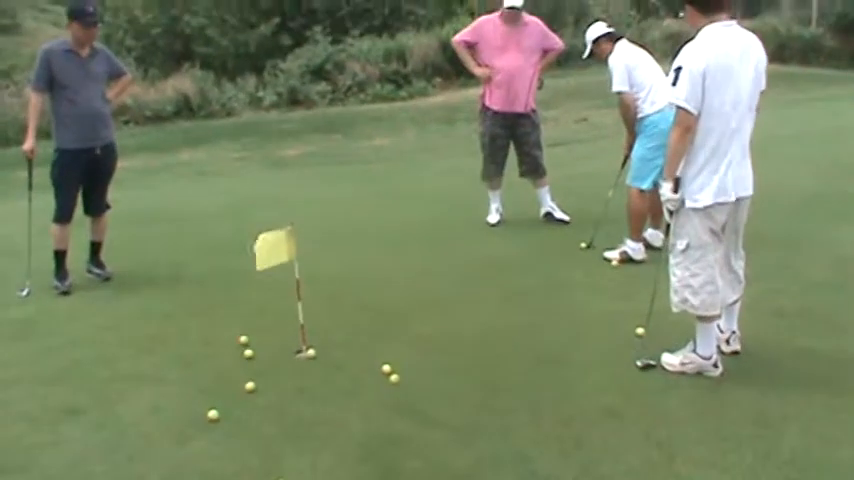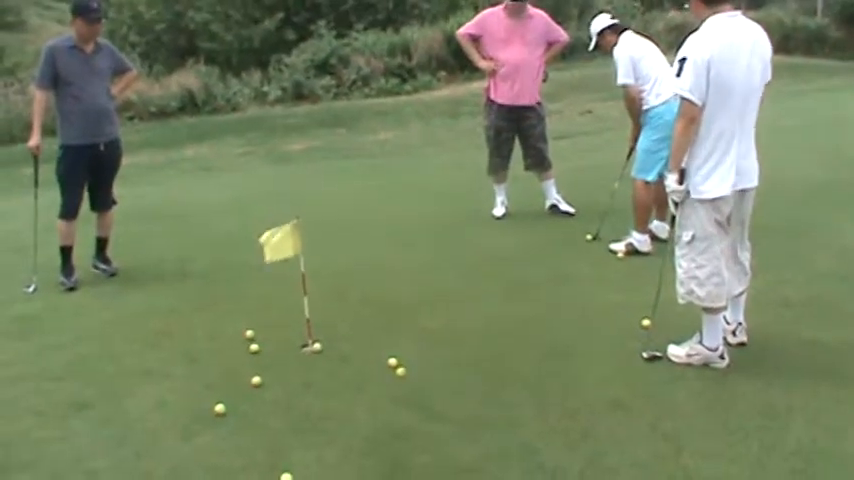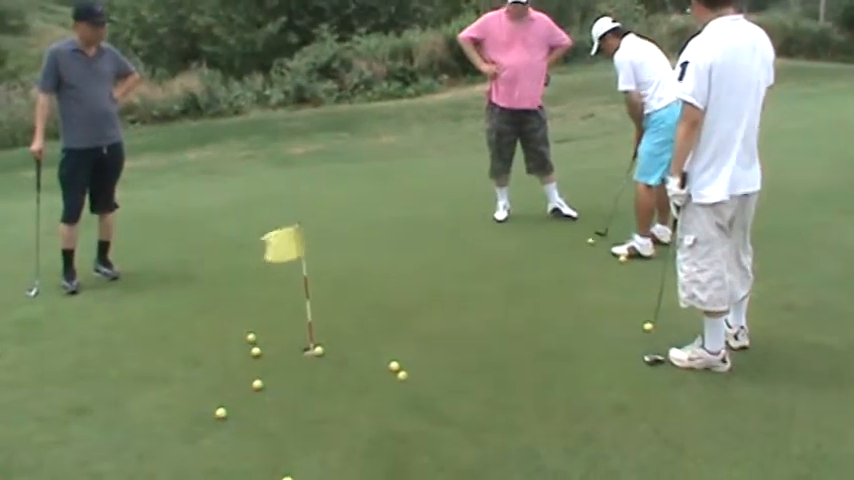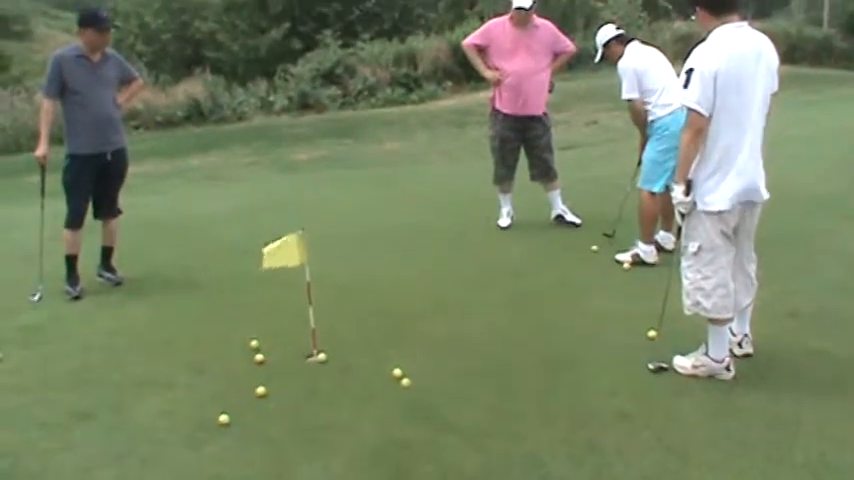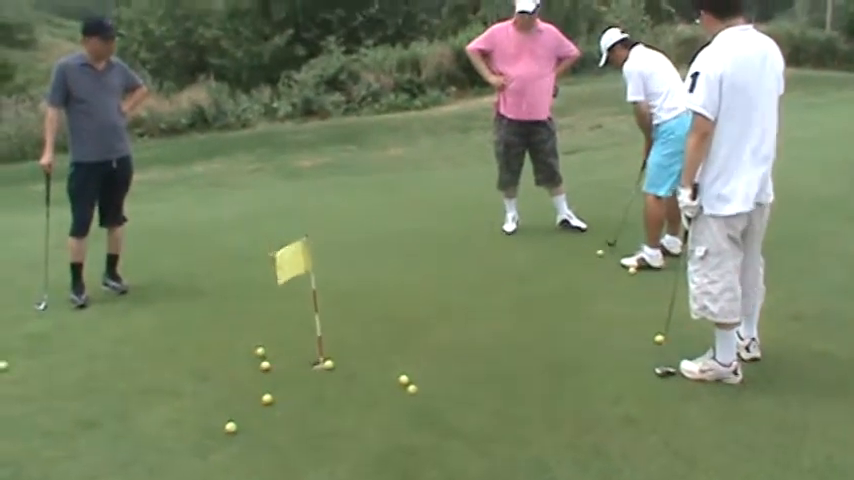
dt=0.2s
person 1, frame 1
left shoulder: (696, 53)
right shoulder: (754, 46)
left elbow: (685, 126)
right elbow: (751, 108)
left wrist: (669, 180)
left hip: (703, 183)
right hip: (739, 176)
left knee: (699, 269)
right knee: (731, 258)
left ankle: (705, 353)
right ankle: (728, 331)
person 1, frame 2
left shoulder: (700, 44)
right shoulder: (759, 36)
left elbow: (689, 117)
right elbow: (756, 97)
left wrist: (674, 171)
left hip: (708, 173)
right hip: (745, 167)
left knee: (705, 259)
right knee: (736, 249)
left ankle: (711, 345)
right ankle: (734, 323)
person 1, frame 3
left shoulder: (702, 48)
right shoulder: (761, 40)
left elbow: (691, 120)
right elbow: (758, 101)
left wrist: (675, 175)
left hip: (710, 176)
right hip: (747, 171)
left knee: (707, 262)
right knee: (738, 253)
left ankle: (714, 349)
right ankle: (736, 326)
person 1, frame 4
left shoulder: (707, 55)
right shoulder: (765, 47)
left elbow: (696, 127)
right elbow: (763, 108)
left wrist: (680, 182)
left hip: (715, 184)
right hip: (751, 178)
left knee: (711, 269)
right knee: (742, 260)
left ankle: (717, 356)
right ankle: (740, 334)
person 1, frame 5
left shoulder: (712, 59)
right shoulder: (770, 50)
left elbow: (701, 132)
right elbow: (770, 111)
left wrist: (686, 186)
left hip: (721, 188)
right hip: (759, 181)
left knee: (718, 273)
right knee: (750, 265)
left ankle: (725, 360)
right ankle: (748, 338)
person 2, frame 1
left shoulder: (102, 54)
right shoulder: (50, 54)
left elbow: (126, 77)
right elbow: (37, 95)
left wrist: (110, 97)
right wrist: (30, 137)
left hip: (103, 144)
right hip: (69, 148)
left knee: (99, 207)
right knee: (64, 212)
left ankle: (95, 259)
right ankle: (60, 270)
person 2, frame 2
left shoulder: (107, 50)
right shoulder: (55, 50)
left elbow: (130, 72)
right elbow: (42, 92)
left wrist: (115, 92)
right wrist: (36, 133)
left hip: (108, 140)
right hip: (74, 143)
left knee: (104, 203)
right knee: (69, 208)
left ankle: (101, 255)
right ankle: (66, 267)
person 2, frame 3
left shoulder: (109, 53)
right shoulder: (57, 54)
left elbow: (133, 75)
right elbow: (45, 96)
left wrist: (117, 96)
right wrist: (39, 136)
left hip: (110, 143)
right hip: (77, 147)
left knee: (106, 206)
right knee: (72, 211)
left ankle: (103, 259)
right ankle: (68, 270)
person 2, frame 4
left shoulder: (113, 59)
right shoulder: (61, 60)
left elbow: (136, 81)
right elbow: (49, 101)
left wrist: (121, 101)
right wrist: (43, 142)
left hip: (114, 149)
right hip: (81, 152)
left knee: (109, 211)
right knee: (75, 216)
left ankle: (106, 265)
right ankle: (72, 276)
person 2, frame 5
left shoulder: (117, 67)
right shoulder: (66, 68)
left elbow: (140, 89)
right elbow: (54, 109)
left wrist: (126, 109)
right wrist: (48, 150)
left hip: (119, 156)
right hip: (86, 160)
left knee: (115, 219)
right knee: (80, 224)
left ankle: (111, 273)
right ankle: (77, 284)
person 3, frame 1
left shoulder: (617, 57)
right shoulder: (632, 50)
left elbow: (627, 102)
left wrist: (630, 136)
right wrist: (635, 134)
left hip: (655, 121)
right hip: (669, 115)
left knee: (638, 186)
right knee: (655, 181)
left ankle: (634, 246)
right ankle: (654, 234)
person 3, frame 2
left shoulder: (622, 49)
right shoulder: (639, 42)
left elbow: (632, 94)
left wrist: (636, 128)
right wrist: (639, 126)
left hip: (660, 113)
right hip: (674, 107)
left knee: (643, 178)
right knee: (660, 173)
left ankle: (640, 239)
right ankle: (660, 226)
person 3, frame 3
left shoulder: (623, 54)
right shoulder: (642, 45)
left elbow: (633, 99)
left wrist: (639, 130)
right wrist: (643, 128)
left hip: (663, 117)
right hip: (677, 111)
left knee: (645, 181)
right knee: (662, 176)
left ankle: (642, 242)
right ankle: (662, 230)
person 3, frame 4
left shoulder: (627, 62)
right shoulder: (648, 51)
left elbow: (636, 107)
left wrist: (644, 137)
right wrist: (648, 135)
left hip: (667, 124)
right hip: (681, 118)
left knee: (649, 188)
right knee: (666, 183)
left ankle: (646, 249)
right ankle: (666, 237)
person 3, frame 5
left shoulder: (632, 65)
right shoulder: (652, 55)
left elbow: (641, 110)
left wrist: (648, 141)
right wrist: (653, 138)
left hip: (672, 128)
right hip: (687, 122)
left knee: (654, 192)
right knee: (671, 187)
left ankle: (652, 253)
right ankle: (672, 241)
person 4, frame 1
left shoulder: (535, 26)
right shoulder: (484, 24)
left elbow: (557, 47)
right elbow: (458, 41)
left wrist: (539, 68)
right wrist: (475, 68)
left hip: (525, 108)
right hip: (494, 108)
left knee: (535, 162)
right knee: (492, 162)
left ankle: (547, 206)
right ankle: (495, 207)
person 4, frame 2
left shoulder: (540, 19)
left elbow: (562, 39)
right elbow: (463, 34)
left wrist: (543, 60)
right wrist: (480, 61)
left hip: (530, 100)
right hip: (499, 101)
left knee: (540, 154)
right knee: (498, 155)
left ankle: (553, 199)
right ankle: (500, 200)
person 4, frame 3
left shoulder: (542, 22)
right shoulder: (490, 21)
left elbow: (564, 43)
right elbow: (465, 38)
left wrist: (546, 63)
right wrist: (482, 65)
left hip: (531, 103)
right hip: (501, 103)
left knee: (542, 157)
right knee: (500, 158)
left ankle: (555, 202)
right ankle: (502, 203)
person 4, frame 4
left shoulder: (546, 29)
right shoulder: (495, 27)
left elbow: (569, 49)
right elbow: (468, 44)
left wrist: (549, 70)
right wrist: (486, 71)
left hip: (536, 109)
right hip: (504, 110)
left knee: (546, 164)
right knee: (503, 165)
left ankle: (558, 210)
right ankle: (506, 210)
person 4, frame 5
left shoulder: (550, 33)
right shoulder: (498, 32)
left elbow: (573, 54)
right elbow: (473, 49)
left wrist: (554, 74)
right wrist: (489, 76)
left hip: (540, 114)
right hip: (509, 114)
left knee: (550, 168)
right knee: (508, 170)
left ankle: (563, 214)
right ankle: (511, 215)
